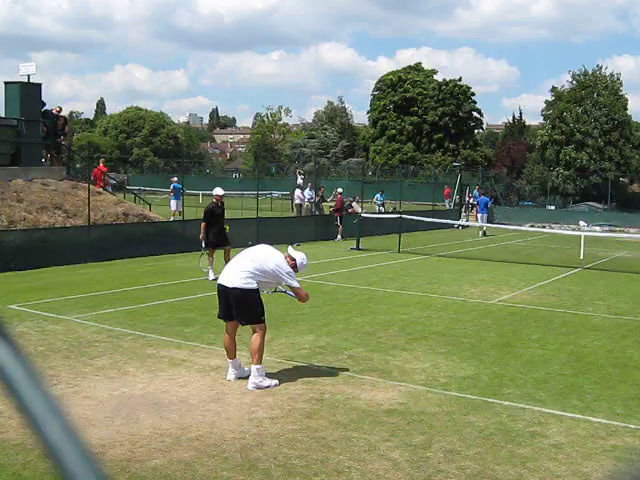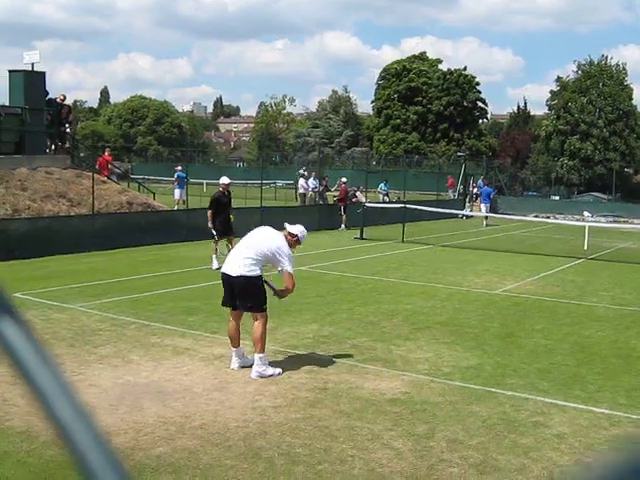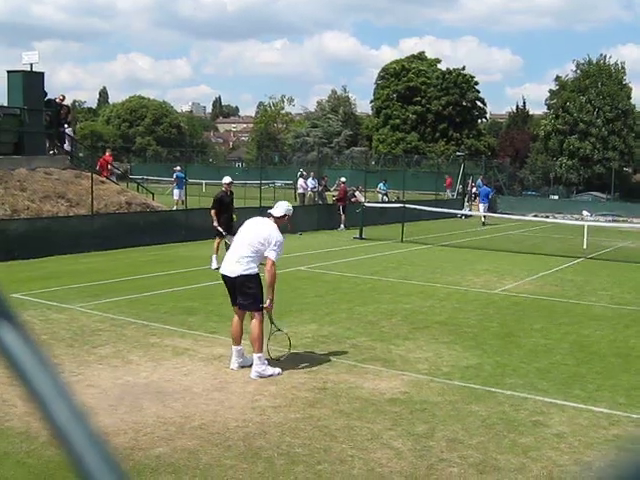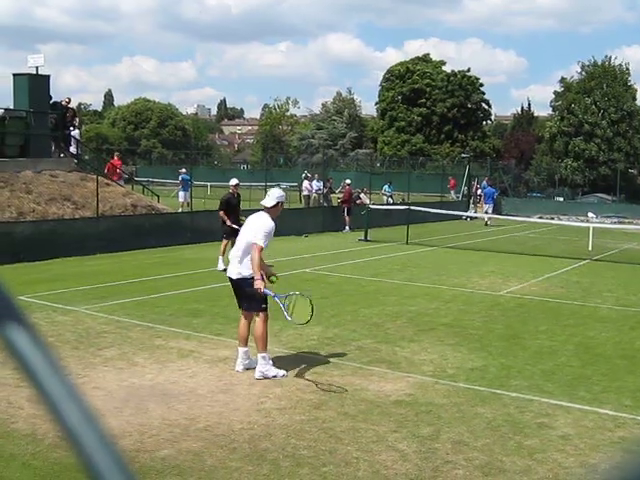
dt=0.2s
person 1, frame 1
left shoulder: (267, 249)
right shoulder: (284, 268)
right elbow: (303, 297)
left hip: (224, 281)
right hip: (243, 286)
left knee: (230, 328)
right knee: (259, 329)
left ankle: (234, 370)
right ankle: (257, 378)
person 1, frame 2
left shoulder: (265, 230)
right shoulder: (285, 250)
right elbow: (290, 286)
right wrist: (281, 293)
left hip: (227, 269)
right hip: (246, 274)
left knee: (235, 316)
right knee: (260, 317)
left ankle: (237, 358)
right ankle: (260, 366)
person 1, frame 3
left shoulder: (254, 220)
right shoulder: (276, 236)
right elbow: (270, 268)
right wrist: (270, 298)
left hip: (227, 269)
right hip: (245, 272)
left knee: (239, 313)
right knee: (257, 316)
left ankle: (237, 358)
right ankle: (259, 366)
person 1, frame 4
left shoulder: (256, 217)
right shoulder: (267, 224)
right elbow: (256, 252)
left wrist: (267, 270)
right wrist: (258, 278)
left hip: (234, 272)
right hip: (247, 274)
left knee: (247, 315)
right knee: (262, 316)
left ankle: (243, 360)
right ankle: (264, 366)
